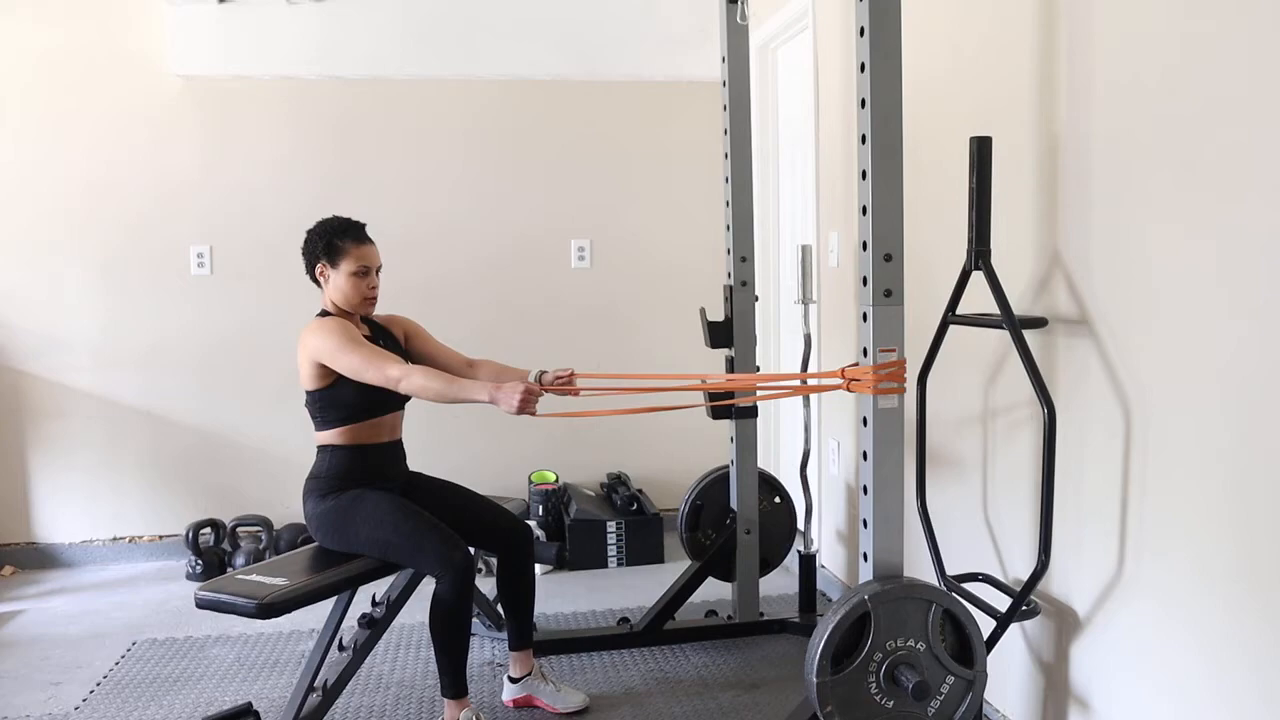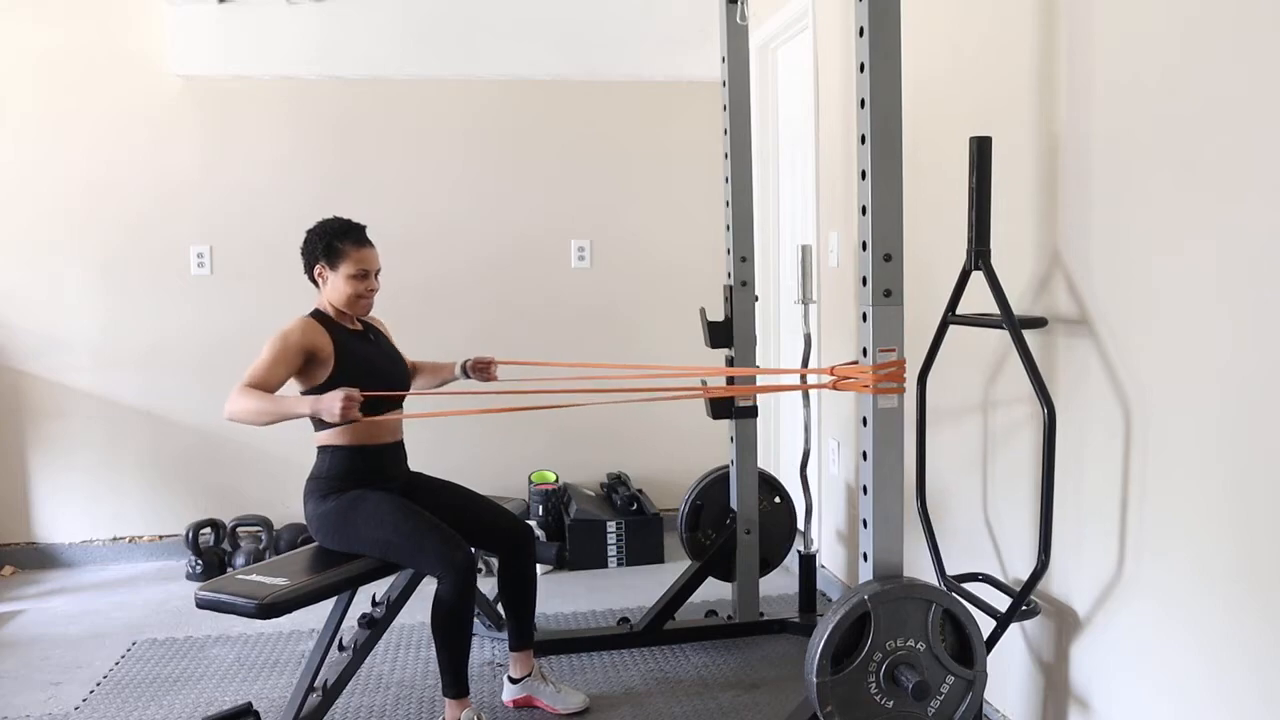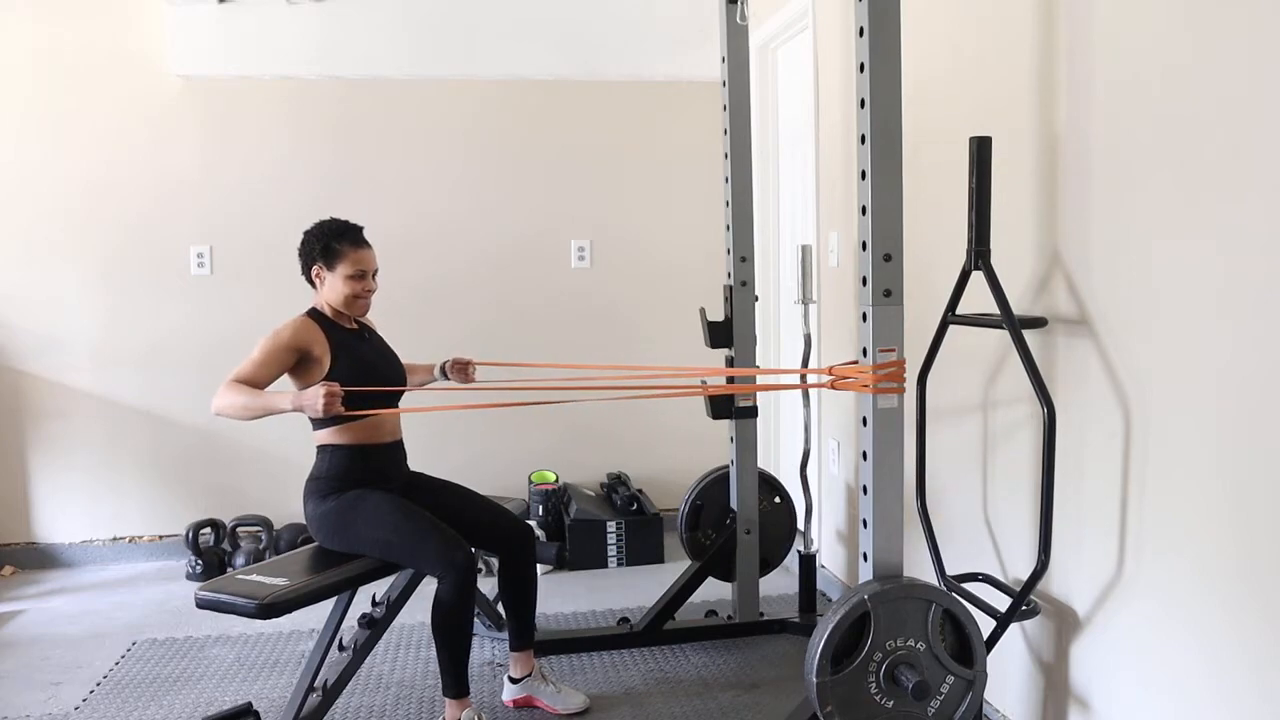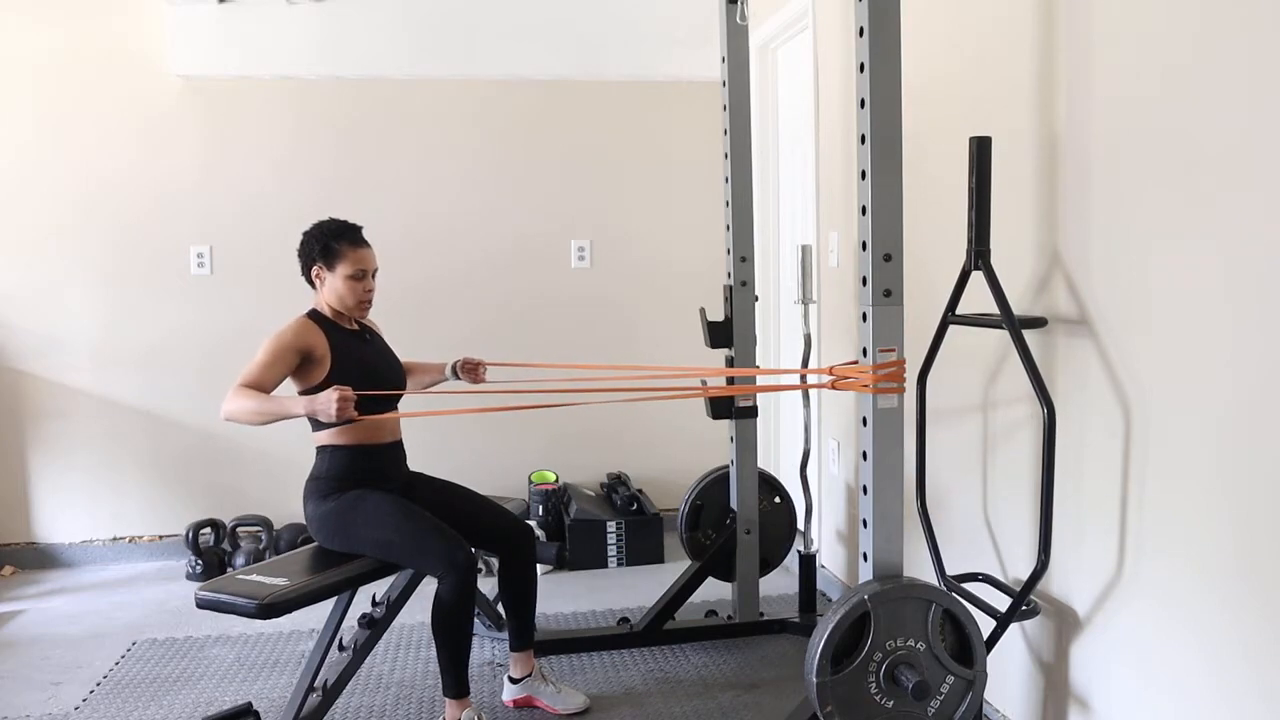
dt=0.5s
person 1, frame 1
left shoulder: (393, 327)
right shoulder: (323, 334)
left elbow: (466, 367)
right elbow: (403, 380)
left wrist: (536, 377)
right wrist: (493, 393)
left hip: (395, 479)
right hip: (340, 495)
left knee: (514, 535)
right knee: (453, 562)
left ankle: (522, 676)
person 1, frame 2
left shoulder: (373, 329)
right shoulder: (303, 335)
left elbow: (409, 376)
right elbow: (239, 404)
left wrist: (463, 369)
right wrist: (317, 404)
left hip: (397, 479)
right hip: (342, 493)
left knee: (517, 535)
right knee: (455, 562)
left ankle: (522, 676)
person 1, frame 3
left shoulder: (364, 328)
right shoulder: (301, 333)
right elbow: (225, 398)
left wrist: (441, 371)
right wrist: (298, 400)
left hip: (396, 479)
right hip: (342, 494)
left knee: (516, 536)
right knee: (456, 561)
left ankle: (523, 677)
person 1, frame 4
left shoulder: (366, 329)
right shoulder: (301, 335)
right elbow: (235, 403)
left wrist: (452, 371)
right wrist: (308, 404)
left hip: (395, 479)
right hip: (341, 494)
left knee: (515, 535)
right knee: (455, 561)
left ankle: (522, 676)
